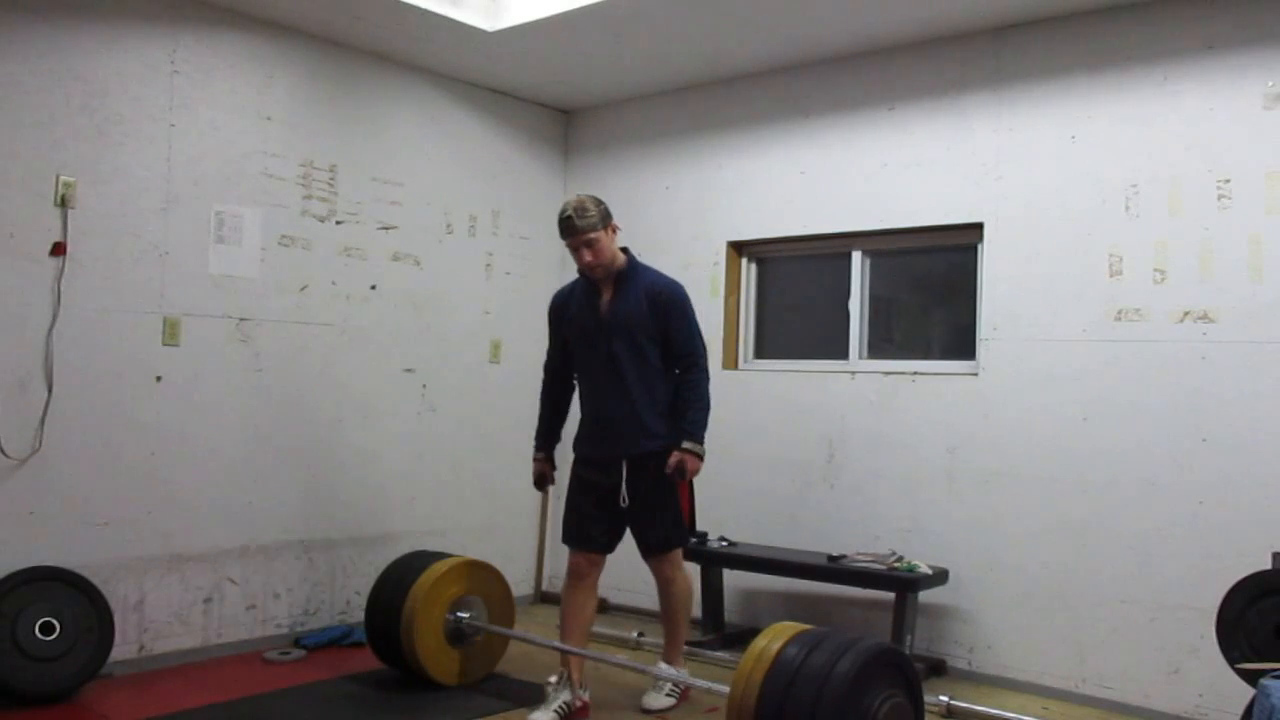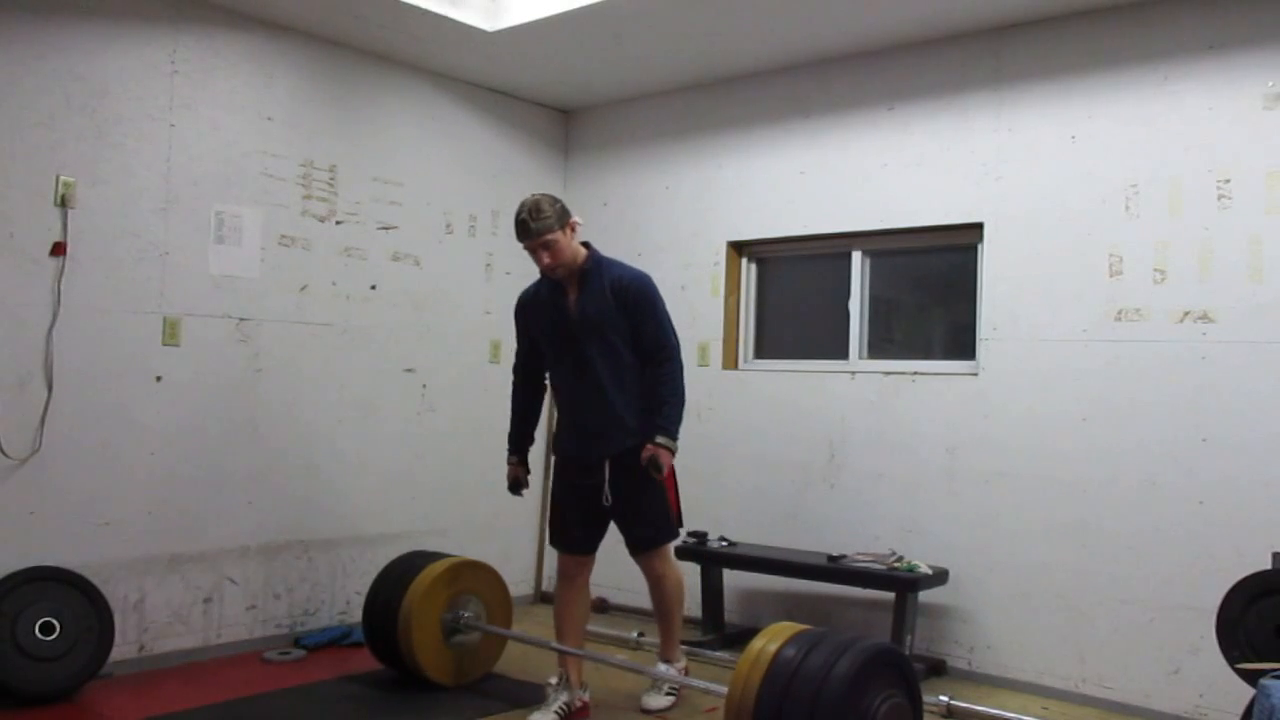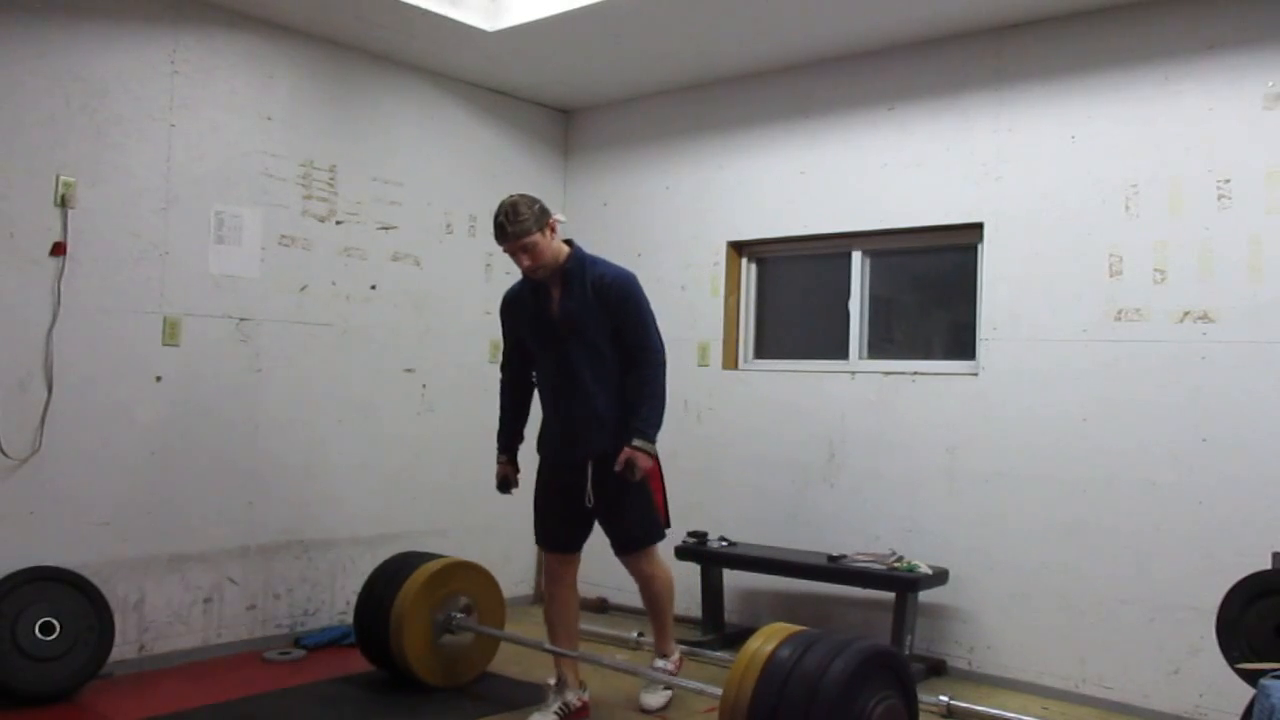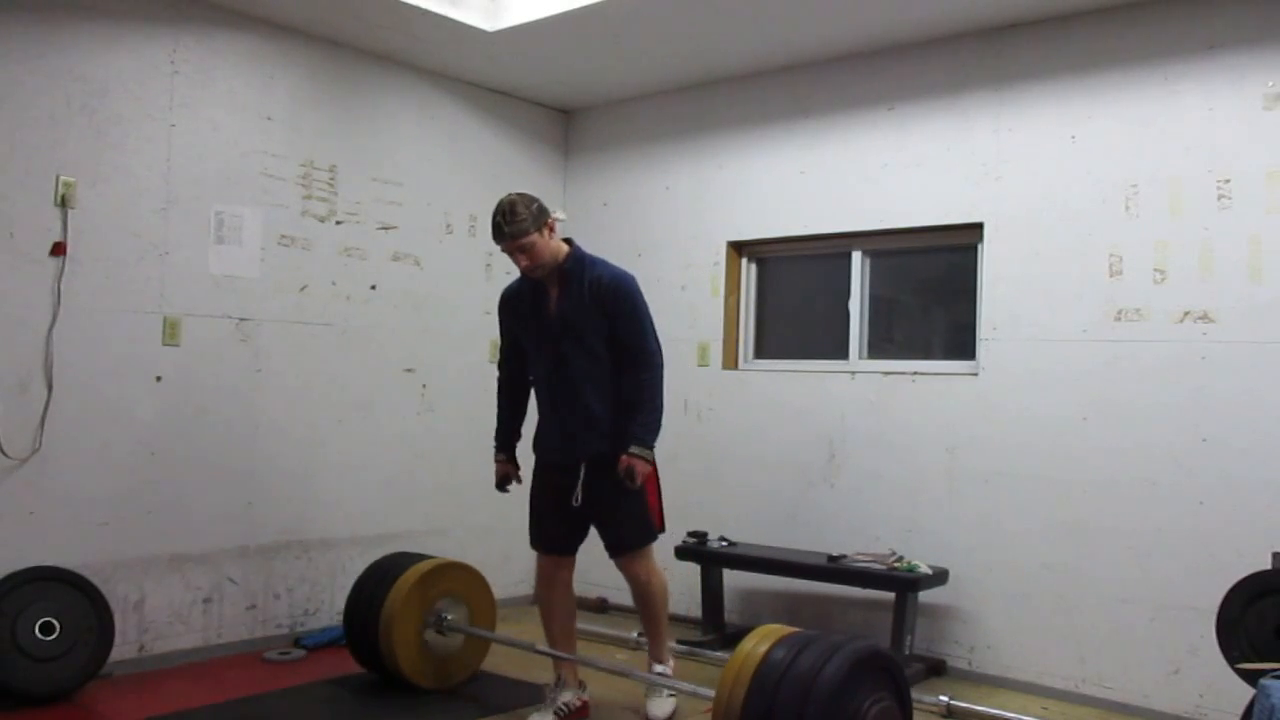
dt=0.2s
person 1, frame 1
left shoulder: (661, 292)
right shoulder: (566, 302)
left elbow: (694, 369)
right elbow: (558, 378)
left wrist: (690, 441)
right wrist: (543, 447)
left hip: (655, 453)
right hip: (594, 455)
left knee: (666, 562)
right knee: (581, 565)
left ankle: (673, 671)
person 1, frame 2
left shoulder: (629, 285)
right shoulder: (532, 302)
left elbow: (666, 362)
right elbow: (528, 380)
left wrist: (665, 436)
right wrist: (517, 450)
left hip: (636, 449)
right hip: (575, 454)
left knee: (655, 558)
right knee: (571, 566)
left ankle: (671, 664)
person 1, frame 3
left shoulder: (613, 283)
right shoulder: (517, 301)
left elbow: (649, 363)
right elbow: (515, 378)
left wrist: (642, 439)
right wrist: (507, 449)
left hip: (620, 449)
right hip: (559, 452)
left knee: (642, 559)
right knee: (556, 564)
left ankle: (666, 658)
person 1, frame 4
left shoulder: (611, 285)
right shoulder: (515, 299)
left elbow: (646, 367)
right elbow: (513, 376)
left wrist: (640, 445)
right wrist: (504, 445)
left hip: (615, 452)
right hip: (555, 453)
left knee: (636, 564)
right knee: (551, 567)
left ankle: (661, 669)
